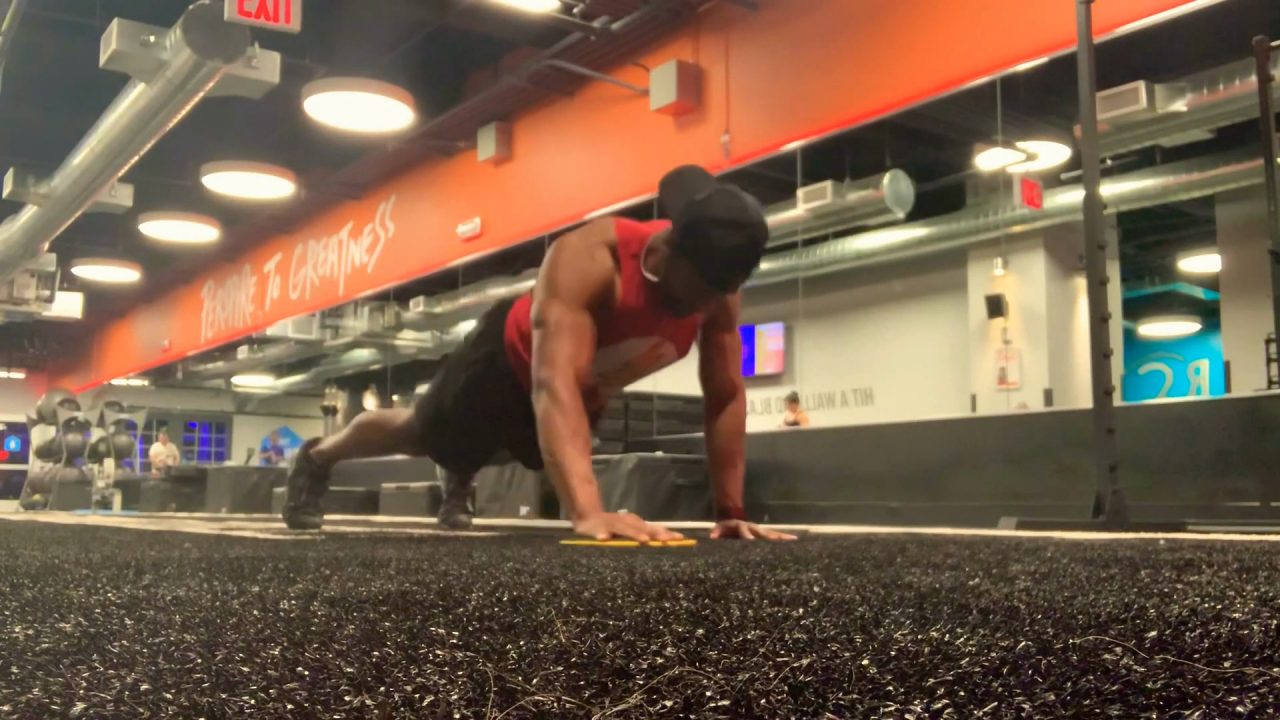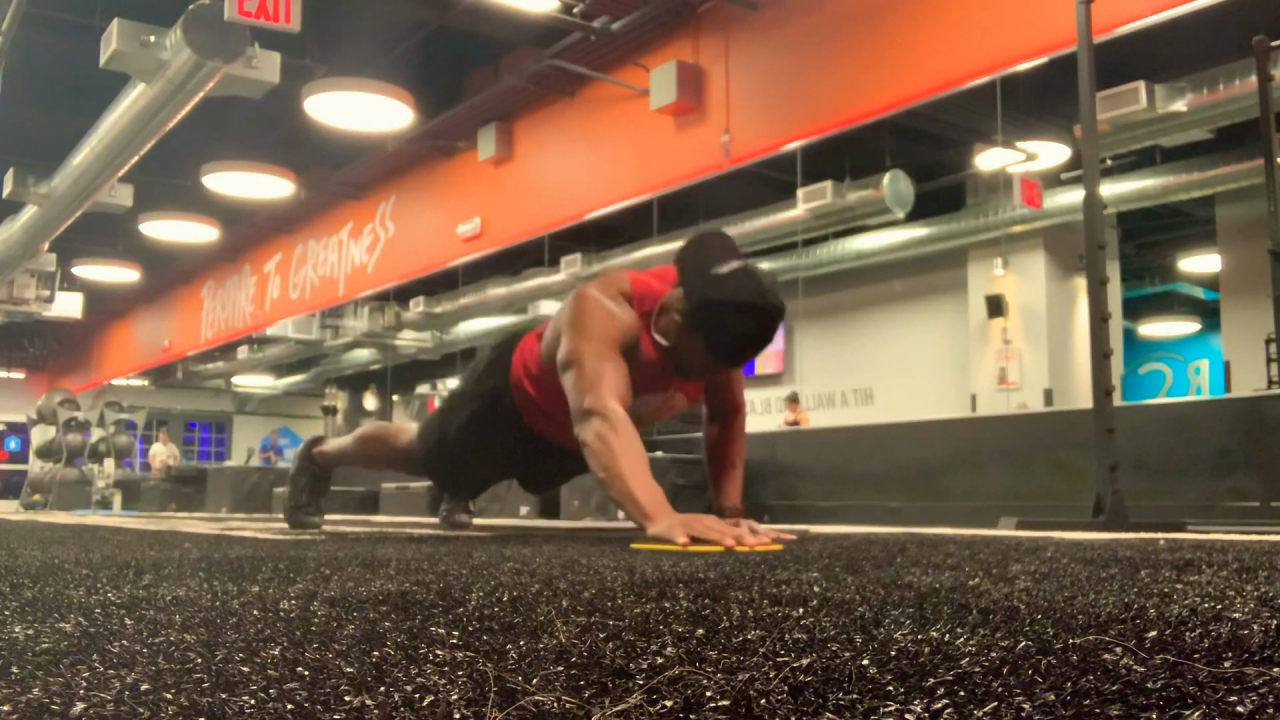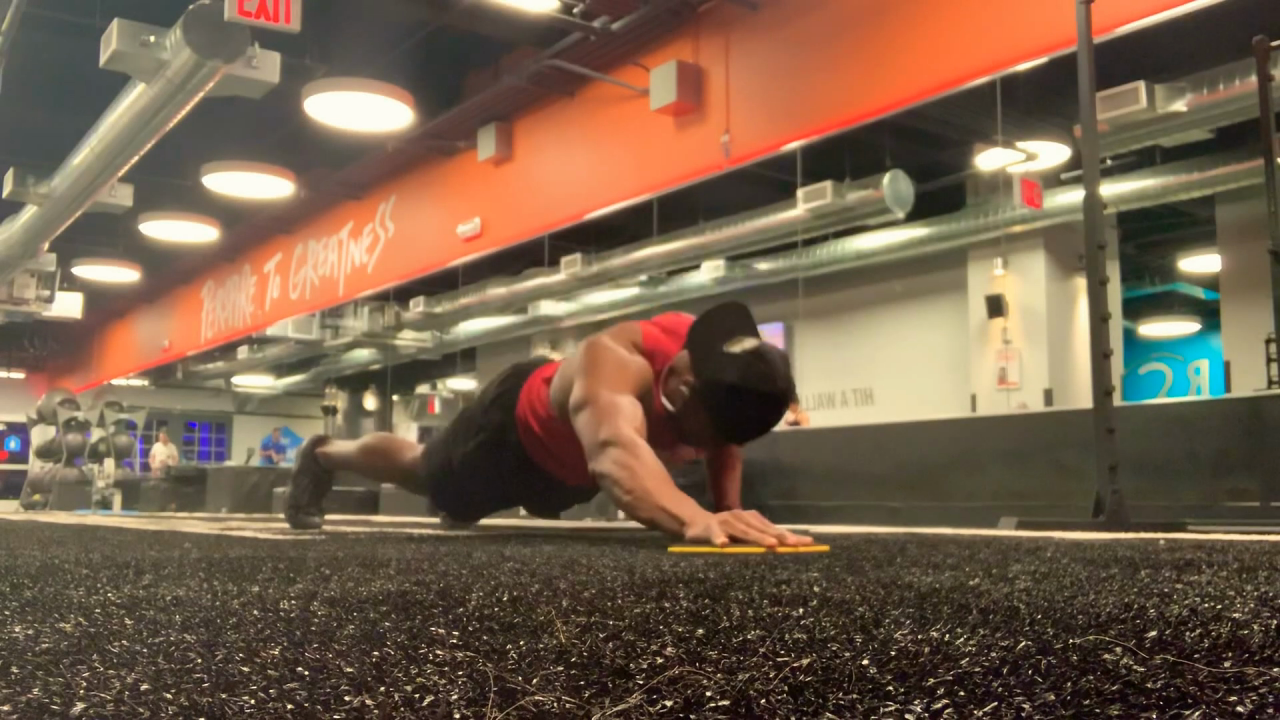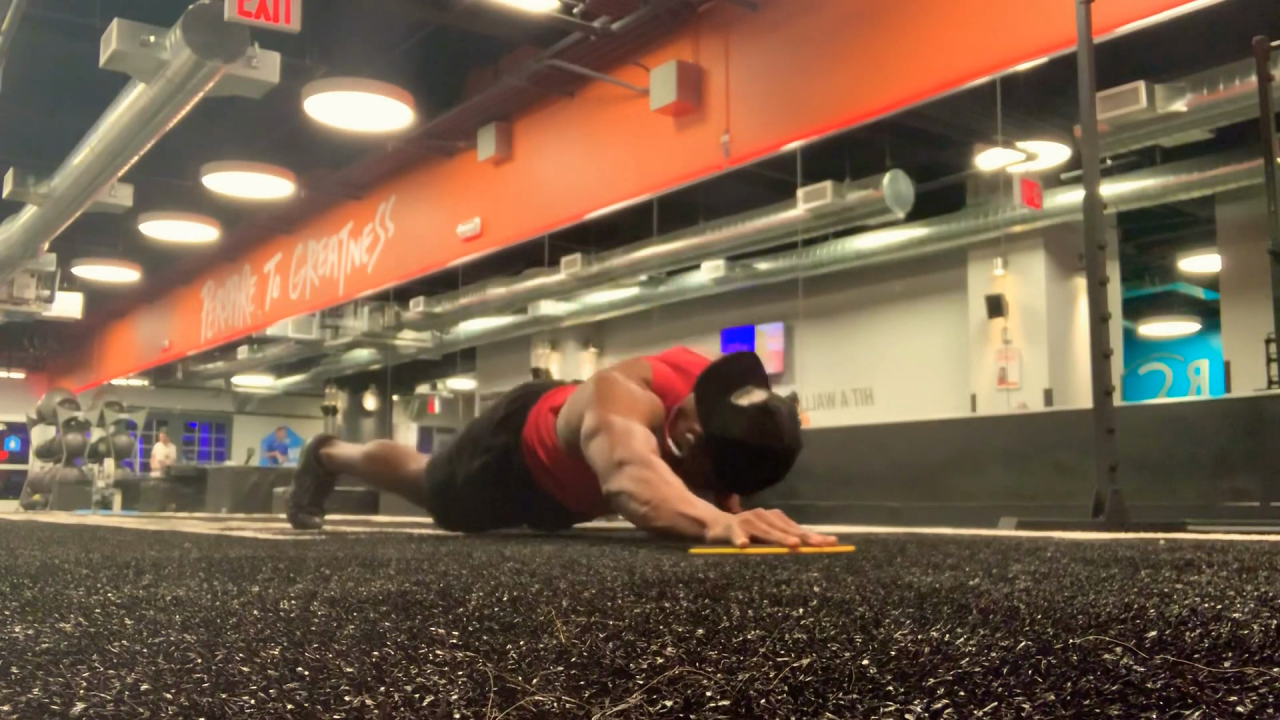
dt=0.3s
person 1, frame 1
left shoulder: (713, 285)
right shoulder: (587, 261)
left elbow: (726, 398)
right elbow: (553, 388)
left wrist: (730, 509)
right wrist: (588, 512)
left hip: (591, 387)
right hip: (507, 364)
left knee: (520, 453)
right knee: (417, 435)
left ankle: (458, 484)
right ankle: (317, 460)
person 1, frame 2
left shoulder: (713, 325)
right shoulder: (605, 312)
left elbow: (727, 416)
right elbow: (600, 417)
left wrist: (730, 513)
right wrist: (659, 518)
left hip: (569, 433)
right hip: (513, 401)
right knee: (419, 455)
left ankle: (460, 491)
right ankle: (318, 458)
person 1, frame 3
left shoulder: (716, 368)
right shoulder: (616, 364)
left elbow: (724, 446)
right elbow: (614, 453)
left wrist: (727, 509)
right wrist: (696, 518)
right hip: (517, 431)
right knee: (422, 471)
left ankle: (471, 502)
right ankle: (323, 455)
person 1, frame 4
left shoulder: (728, 394)
right shoulder: (625, 399)
right elbow: (628, 475)
left wrist: (732, 514)
right wrist: (716, 522)
right hip: (522, 449)
right knee: (425, 482)
right ankle: (327, 456)
